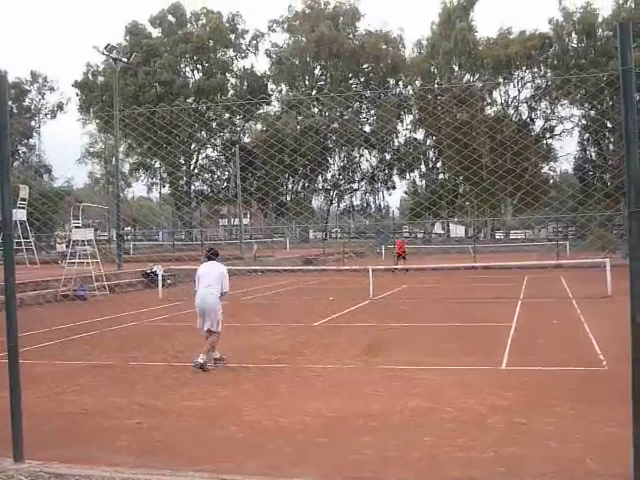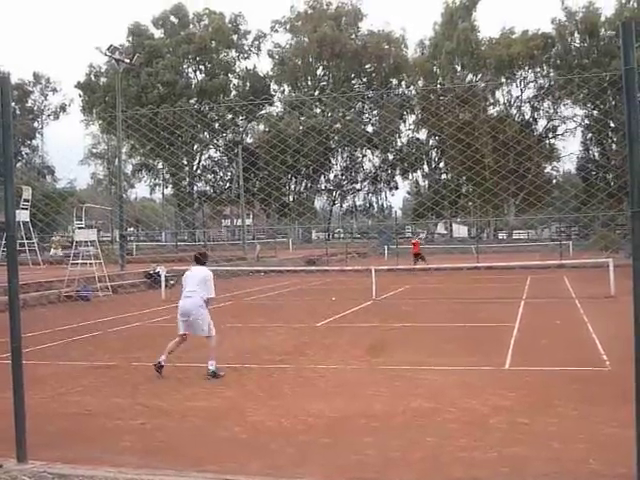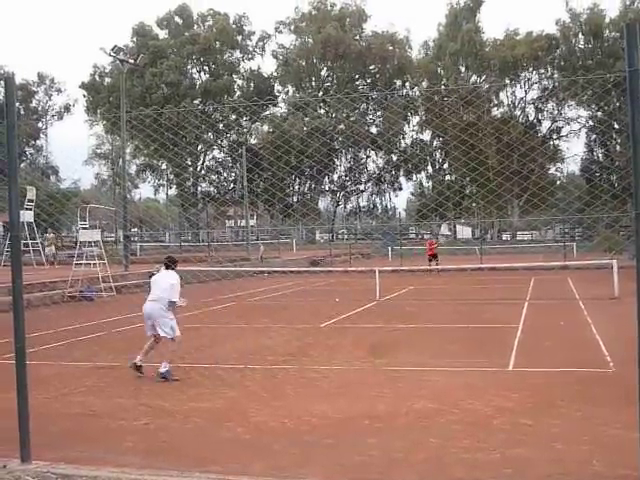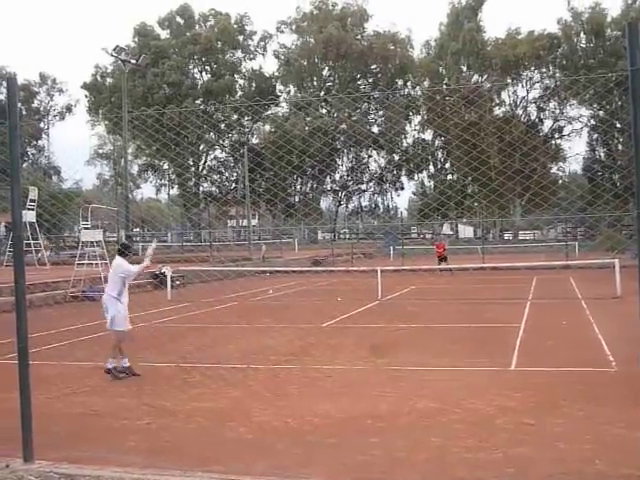
dt=0.3s
person 1, frame 1
left shoulder: (200, 268)
right shoulder: (222, 268)
left elbow: (197, 289)
right elbow: (224, 291)
left hip: (199, 300)
right hip: (212, 301)
left knee: (209, 330)
right knee: (215, 334)
left ankle: (215, 356)
right ankle: (201, 361)
person 1, frame 2
left shoulder: (187, 273)
right shoulder: (207, 273)
right elbow: (210, 297)
right wrist: (205, 307)
left hip: (183, 305)
right hip: (197, 306)
left knee: (181, 338)
right knee: (211, 337)
left ankle: (161, 362)
right ankle: (212, 369)
person 1, frame 3
left shoulder: (156, 277)
right shoulder: (174, 277)
right elbow: (173, 301)
right wrist: (173, 311)
left hip: (148, 308)
right hip: (160, 311)
left knee: (156, 338)
right knee: (175, 339)
left ankle: (138, 362)
right ankle: (164, 370)
person 1, frame 4
left shoulder: (119, 263)
right shoulder: (120, 263)
left elbow: (130, 275)
right elbow: (137, 271)
left wrist: (144, 264)
right wrist: (147, 259)
left hip: (118, 301)
right hip: (114, 301)
left knee: (122, 333)
right knee: (119, 334)
left ankle: (124, 365)
right ankle: (111, 366)
